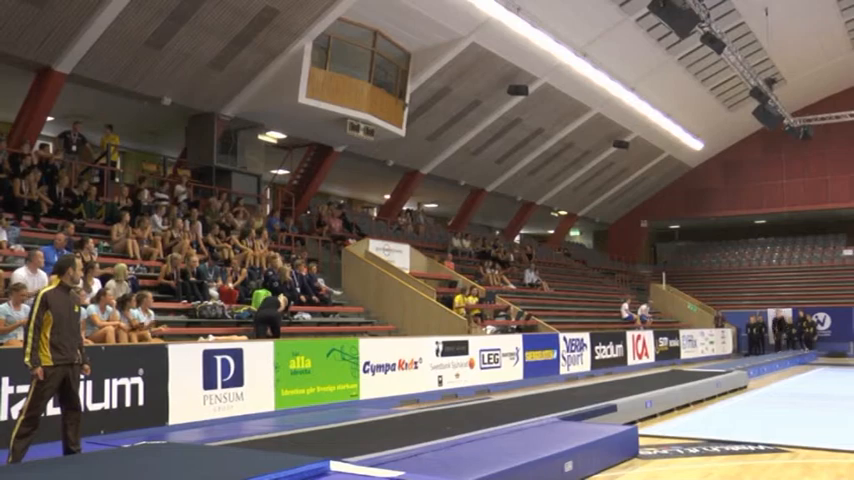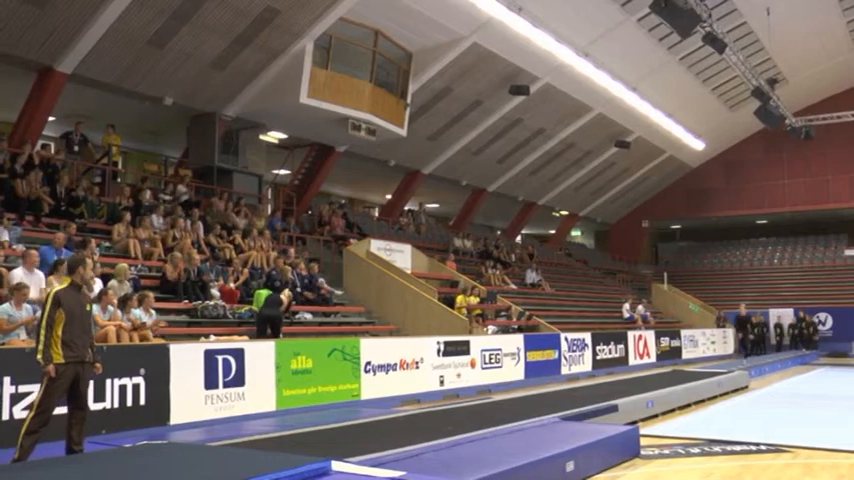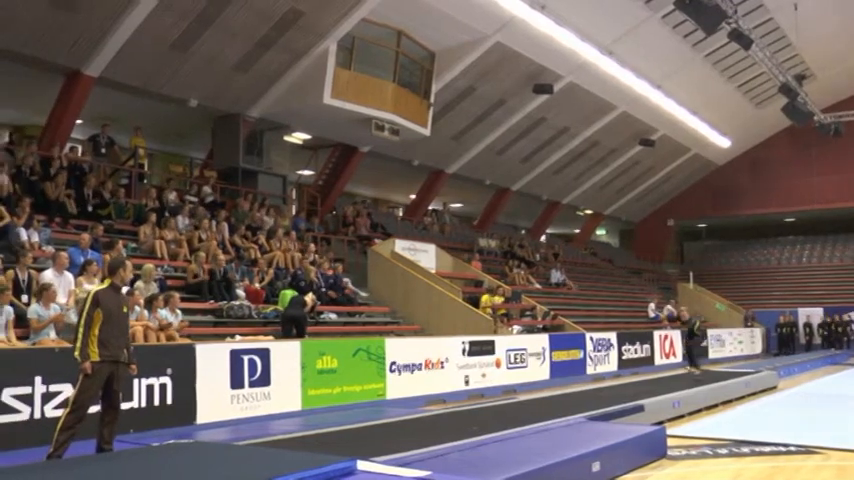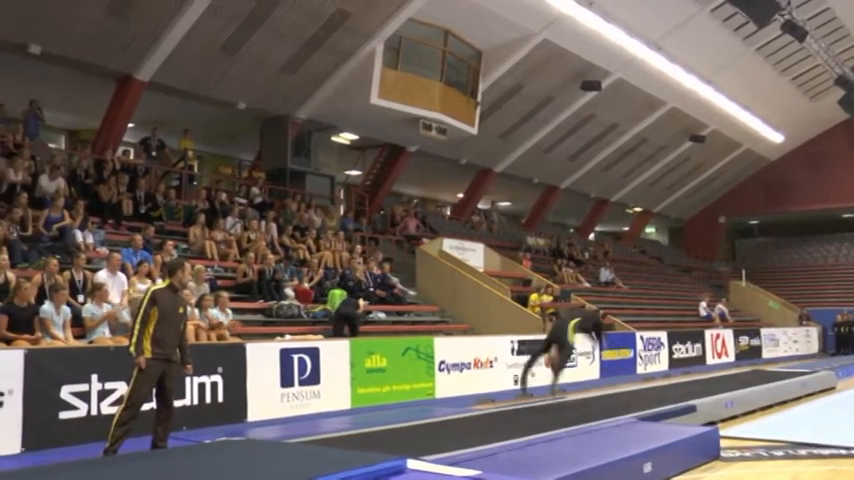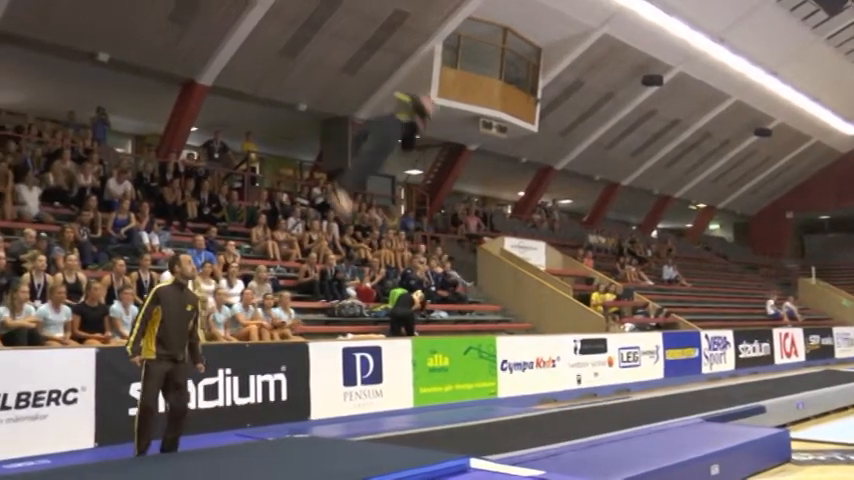
dt=1s
person 1, frame 1
left shoulder: (74, 299)
right shoulder: (46, 295)
right elbow: (32, 330)
left wrist: (83, 359)
right wrist: (33, 362)
left hip: (72, 365)
right hip: (49, 365)
left knee: (73, 411)
right knee: (32, 413)
left ankle: (73, 453)
right ankle: (14, 459)
person 1, frame 2
left shoulder: (85, 298)
right shoulder: (58, 294)
right elbow: (44, 328)
left wrist: (94, 358)
right wrist: (45, 360)
left hip: (83, 363)
right hip: (61, 362)
left knee: (79, 410)
right knee: (42, 410)
left ankle: (75, 452)
right ankle: (20, 457)
person 1, frame 3
left shoulder: (123, 300)
right shoulder: (98, 294)
right elbow: (83, 326)
left wrist: (130, 359)
right wrist: (82, 357)
left hip: (118, 362)
right hip: (97, 361)
left knee: (112, 408)
right knee: (78, 407)
left ankle: (105, 449)
right ankle: (56, 453)
person 1, frame 4
left shoulder: (181, 301)
right shoulder: (155, 293)
right elbow: (139, 322)
left wrist: (185, 360)
right wrist: (137, 352)
left hip: (170, 360)
right hip: (150, 358)
left knee: (166, 406)
right knee: (133, 403)
left ankle: (159, 446)
right ankle: (111, 448)
person 1, frame 5
left shoulder: (193, 299)
right shoulder: (160, 292)
left elbow: (194, 332)
right elbow: (141, 321)
left wrist: (197, 359)
right wrist: (134, 350)
left hip: (179, 361)
right hip: (155, 358)
left knee: (179, 407)
right knee: (148, 405)
left ankle: (169, 451)
right ankle: (141, 453)
